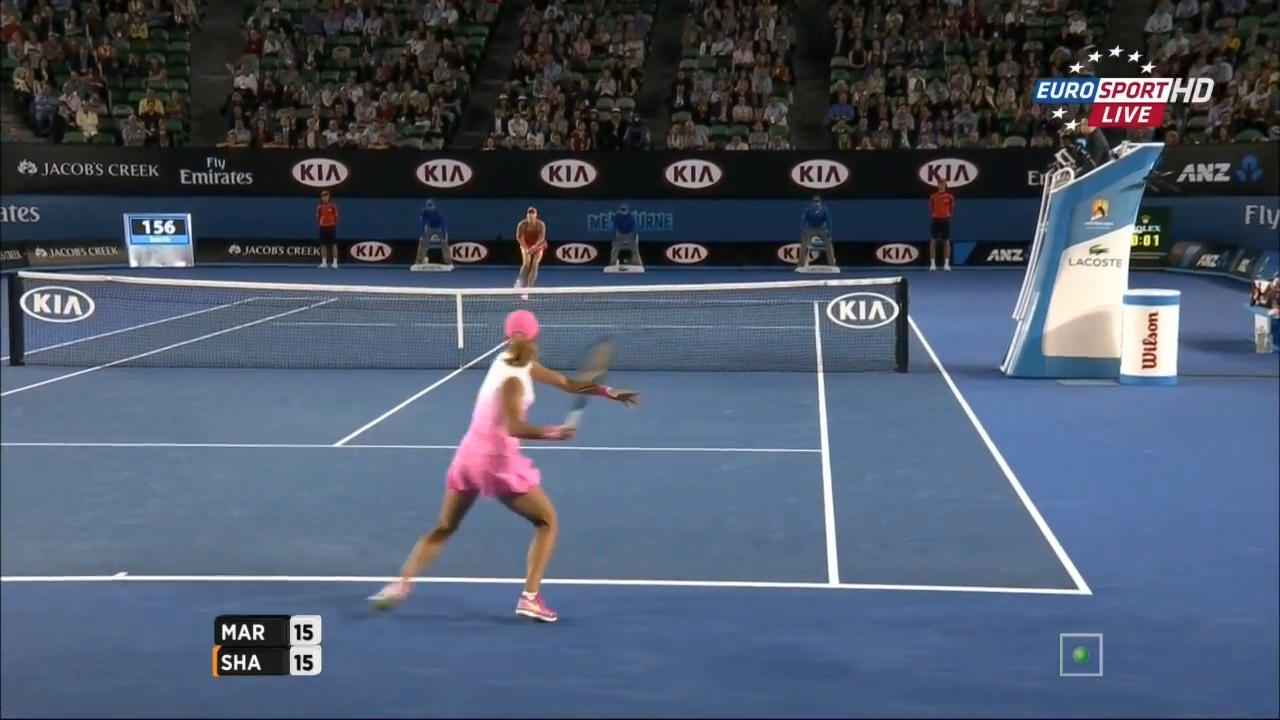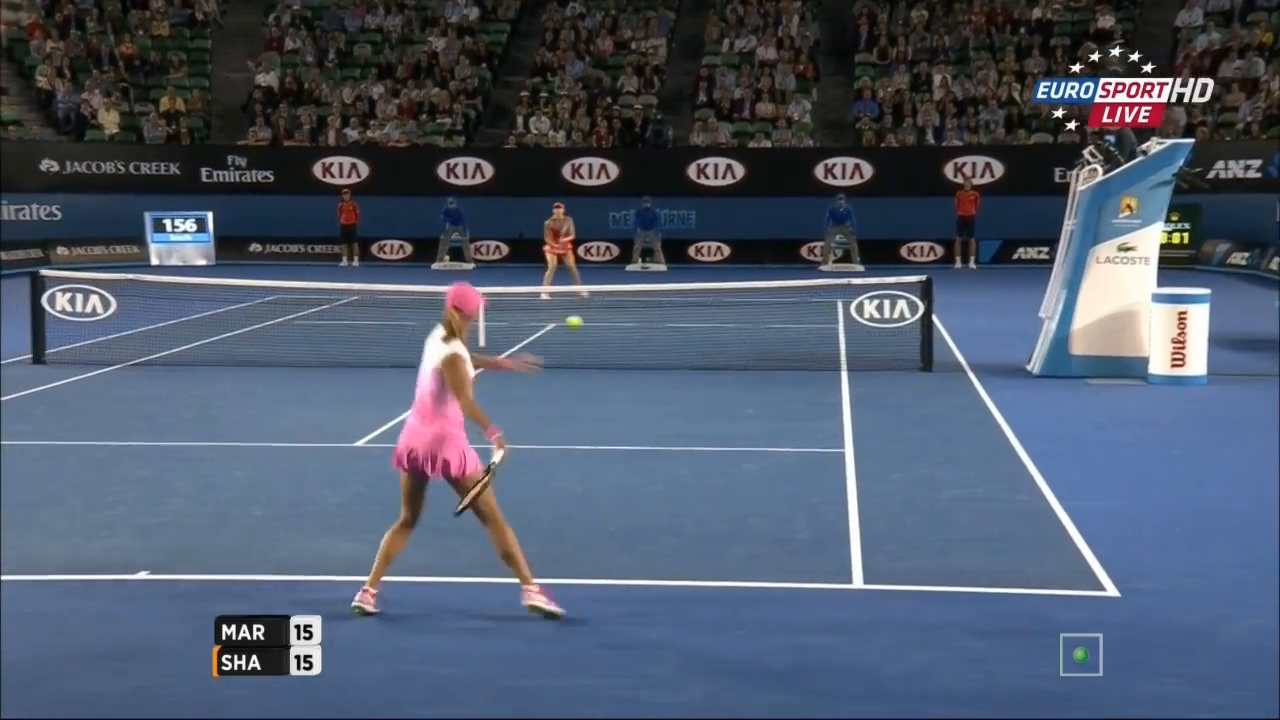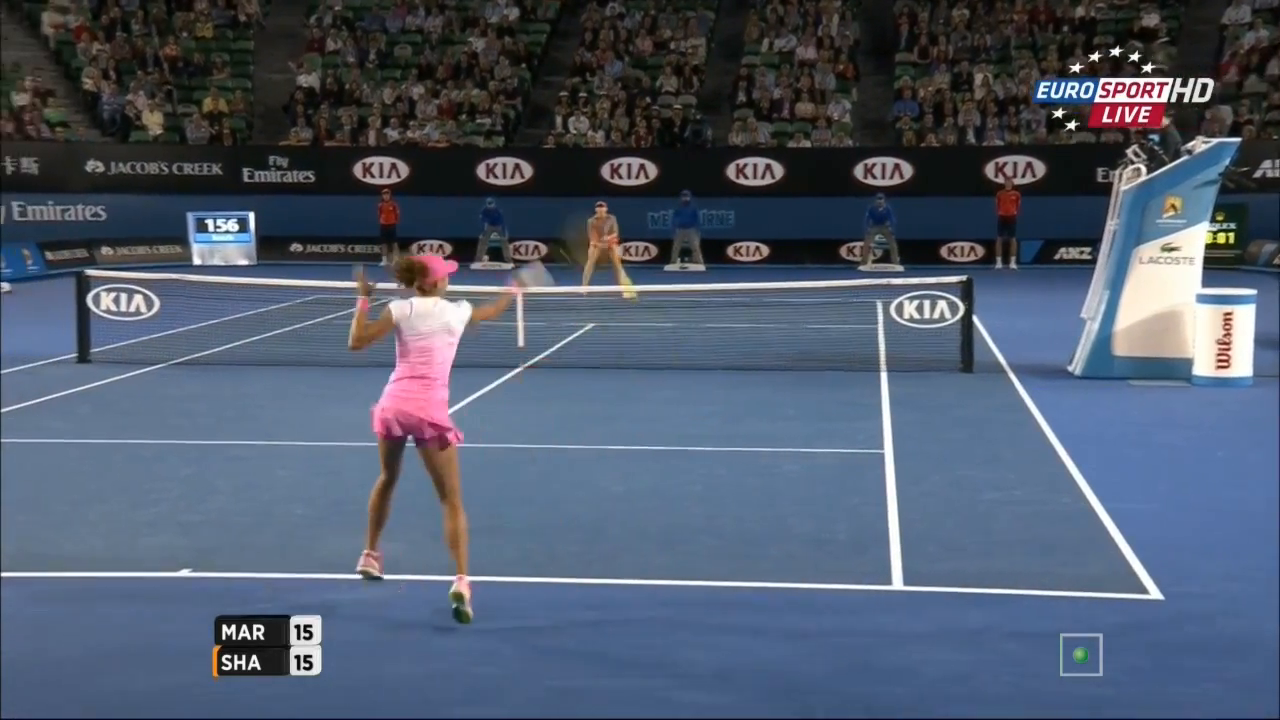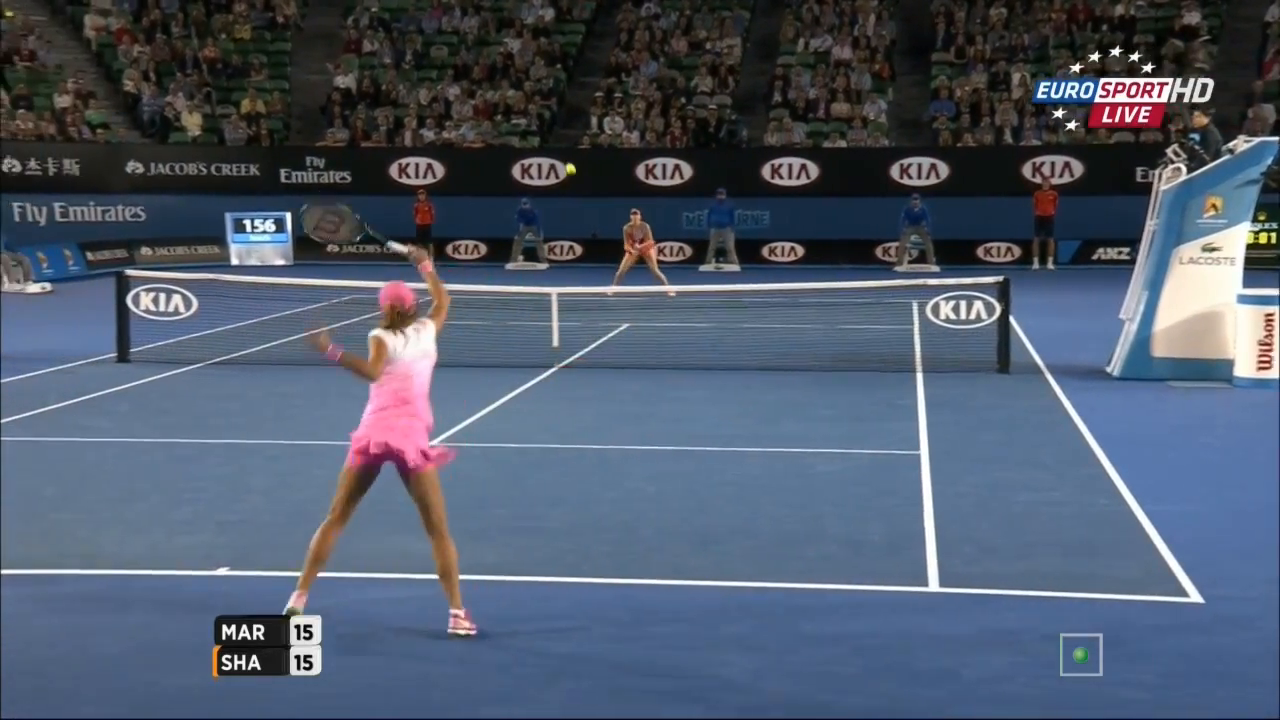
dt=0.2s
person 1, frame 1
left shoulder: (515, 362)
right shoulder: (512, 375)
left elbow: (563, 381)
right elbow: (512, 427)
left wrist: (611, 392)
right wrist: (551, 434)
left hip: (467, 458)
right hip: (497, 463)
left knee: (443, 531)
right knee: (547, 523)
left ankle: (400, 585)
right ankle: (530, 599)
person 1, frame 2
left shoulder: (443, 335)
right shoulder: (454, 350)
right elbow: (464, 399)
left wrist: (506, 363)
right wrist: (492, 430)
left hip: (412, 439)
right hip: (444, 441)
left knee: (407, 521)
right knee: (493, 519)
left ankle: (369, 591)
right ankle: (531, 590)
person 1, frame 3
left shoulder: (398, 309)
right shoulder: (458, 310)
left elbow: (355, 344)
right elbow: (494, 310)
left wrist: (363, 300)
right wrist: (514, 288)
left hip: (394, 402)
right hip: (430, 410)
left knee: (387, 481)
right knee: (451, 502)
left ankle: (370, 555)
right ankle: (461, 583)
person 1, frame 4
left shoulder: (384, 336)
right shoulder: (427, 329)
left elbow: (373, 371)
right elbow: (443, 303)
left wrist: (334, 352)
right wrist: (428, 267)
left hip: (375, 433)
right hip: (412, 437)
left knee: (337, 519)
right knee: (438, 531)
left ankle: (299, 598)
right ankle: (457, 612)
